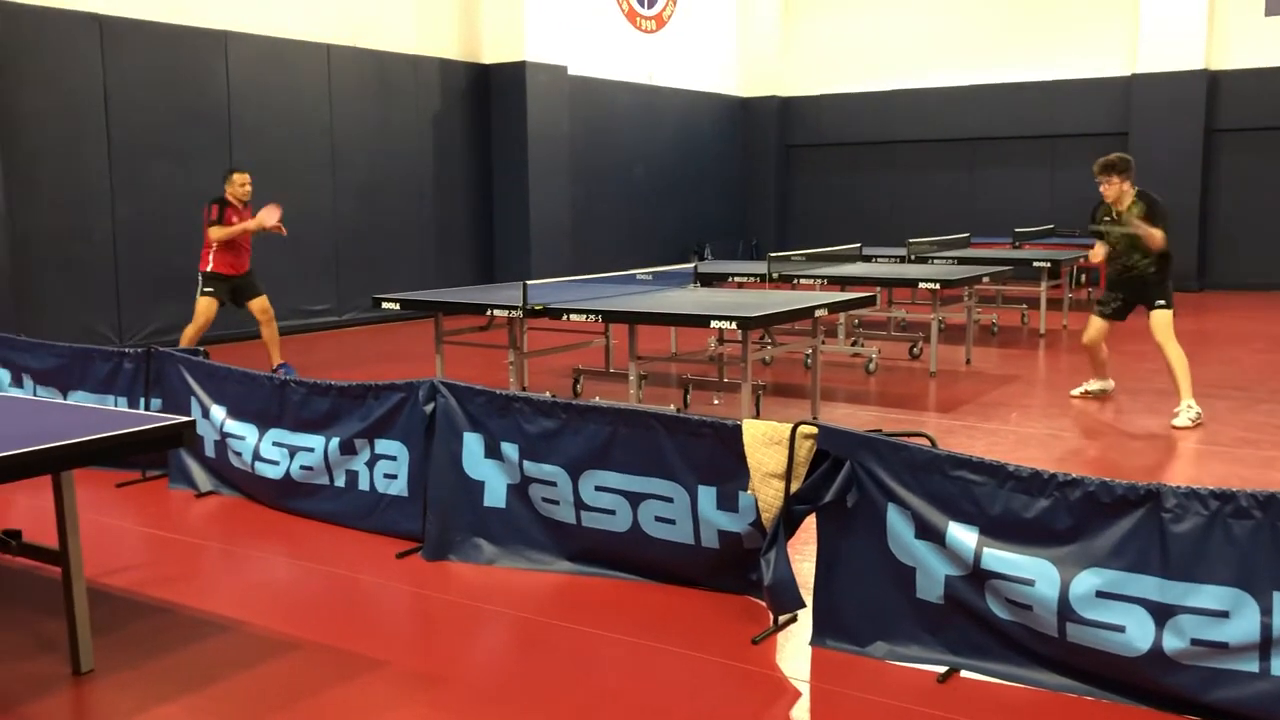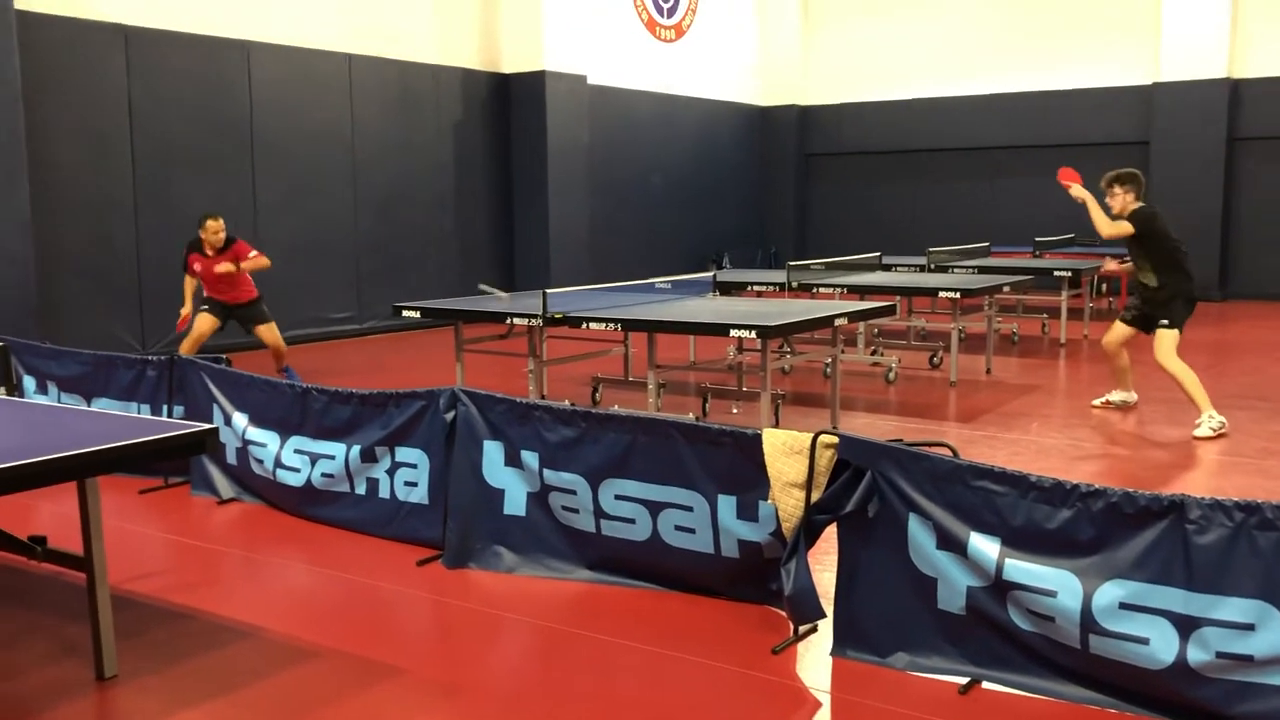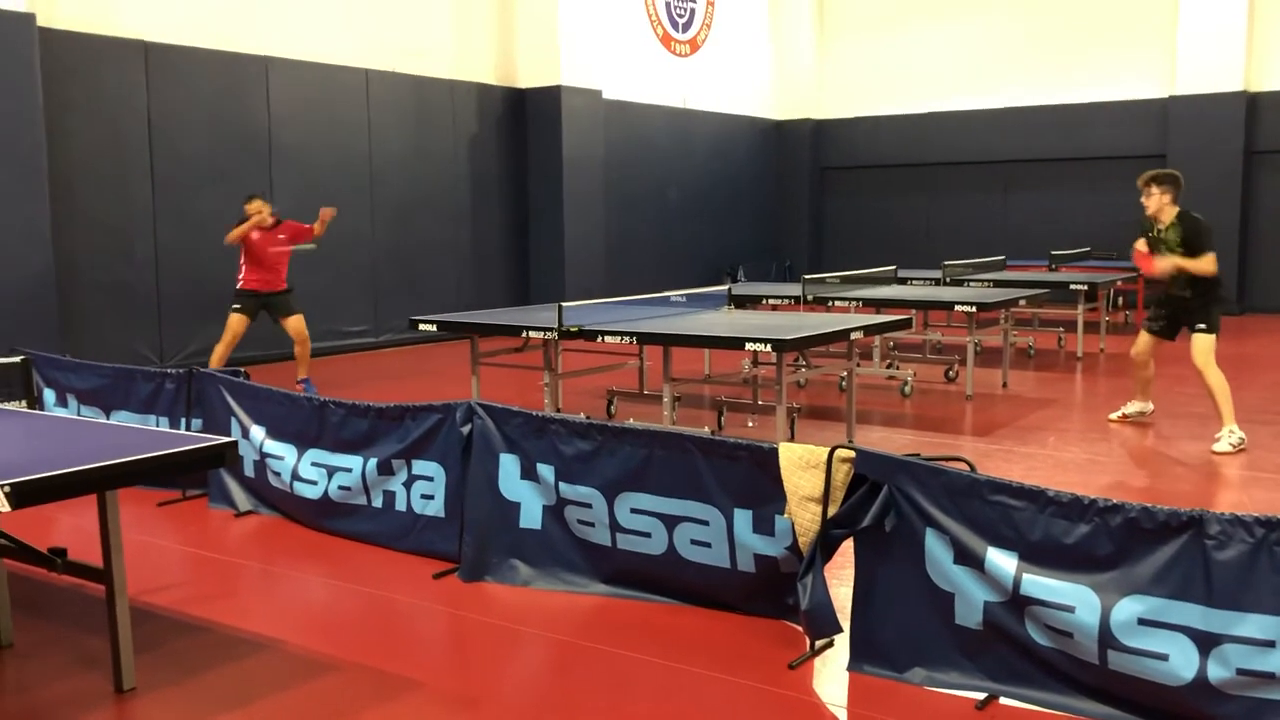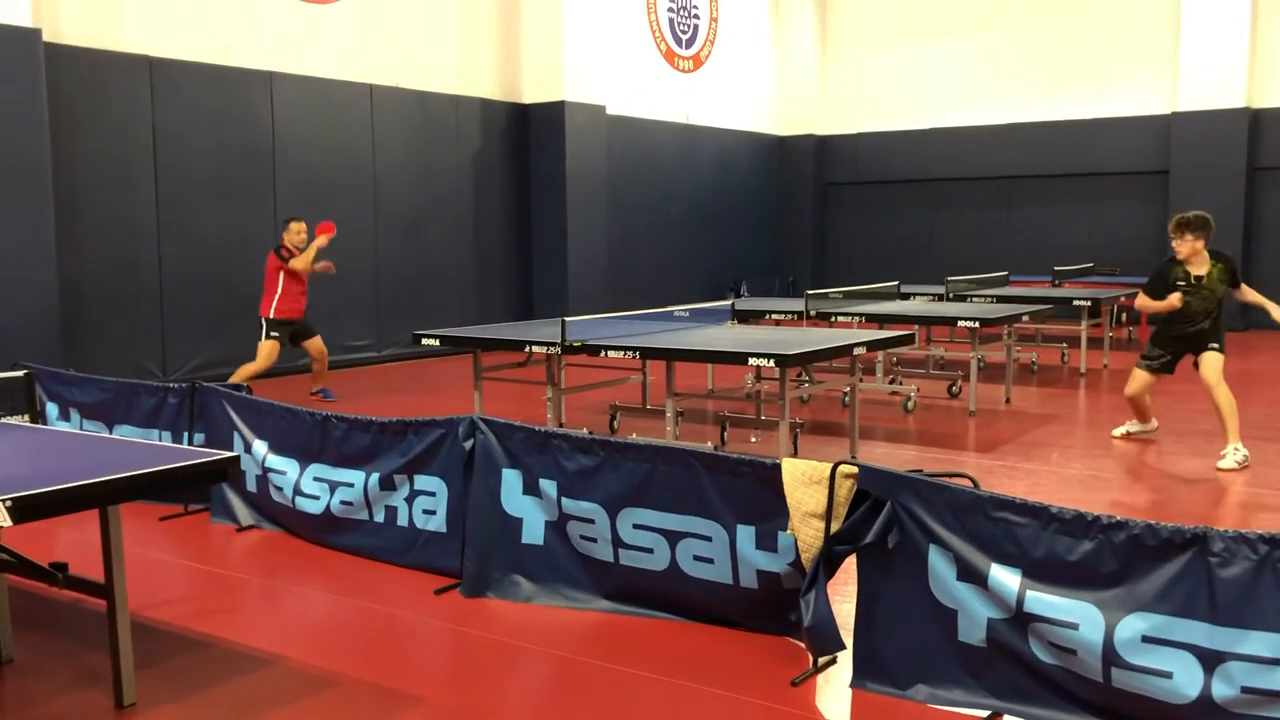
dt=0.3s
person 1, frame 1
left shoulder: (1150, 204)
right shoulder: (1101, 210)
left elbow: (1159, 243)
left wrist: (1143, 229)
right wrist: (1098, 253)
left hip: (1152, 279)
right hip: (1119, 280)
left knee: (1163, 335)
right knee: (1090, 338)
left ankle: (1189, 405)
right ankle: (1102, 382)
person 1, frame 2
left shoulder: (1145, 216)
right shoulder: (1135, 220)
left elbow: (1107, 231)
left wrist: (1086, 198)
right wrist: (1119, 267)
left hip: (1175, 295)
right hip: (1150, 293)
left knee: (1164, 356)
right knee: (1111, 342)
left ankle: (1211, 417)
right ankle: (1125, 394)
person 1, frame 3
left shoulder: (1193, 225)
right shoulder: (1152, 226)
left elbow: (1209, 267)
right elbow: (1151, 264)
left wrist: (1176, 263)
right wrist: (1140, 253)
left hip: (1202, 300)
right hip: (1172, 299)
left knee: (1202, 361)
right knee: (1139, 353)
left ankle: (1232, 431)
right ankle: (1141, 404)
person 1, frame 4
left shoulder: (1224, 264)
right shoulder: (1169, 268)
left elbow: (1239, 290)
right elbow: (1140, 304)
right wrist: (1165, 305)
left hip: (1206, 331)
right hip: (1169, 334)
left knee: (1211, 378)
right knee: (1133, 391)
left ankle: (1235, 448)
right ankle: (1144, 423)
person 2, frame 1
left shoulder: (245, 207)
right shoulder: (217, 206)
right elbow: (216, 236)
left wrist: (267, 227)
right wrist: (250, 224)
left hip: (242, 274)
right hip: (215, 273)
left knee: (266, 315)
right knee: (202, 321)
left ankle: (278, 365)
person 2, frame 2
left shoulder: (235, 245)
right shoulder: (192, 250)
left elbow: (264, 262)
right elbow: (190, 277)
left wrist: (235, 267)
right wrist: (188, 304)
left hip: (246, 301)
right hip: (216, 301)
left knee: (276, 344)
right knee: (197, 334)
left ankle: (283, 369)
person 2, frame 3
left shoulder: (287, 227)
right shoulder: (245, 227)
left elbow: (315, 232)
right elbow: (230, 239)
left wrist: (323, 219)
right wrist: (252, 222)
left hip: (278, 292)
right hip: (248, 292)
left knee: (301, 336)
right knee: (230, 337)
left ankle: (303, 379)
person 2, frame 4
left shoulder: (298, 254)
right shoulder: (281, 251)
right elbow: (301, 266)
left wrist: (316, 267)
right wrist: (316, 244)
left hip: (296, 318)
right hip: (275, 318)
left knee: (321, 353)
right knee: (263, 364)
left ankle: (317, 389)
